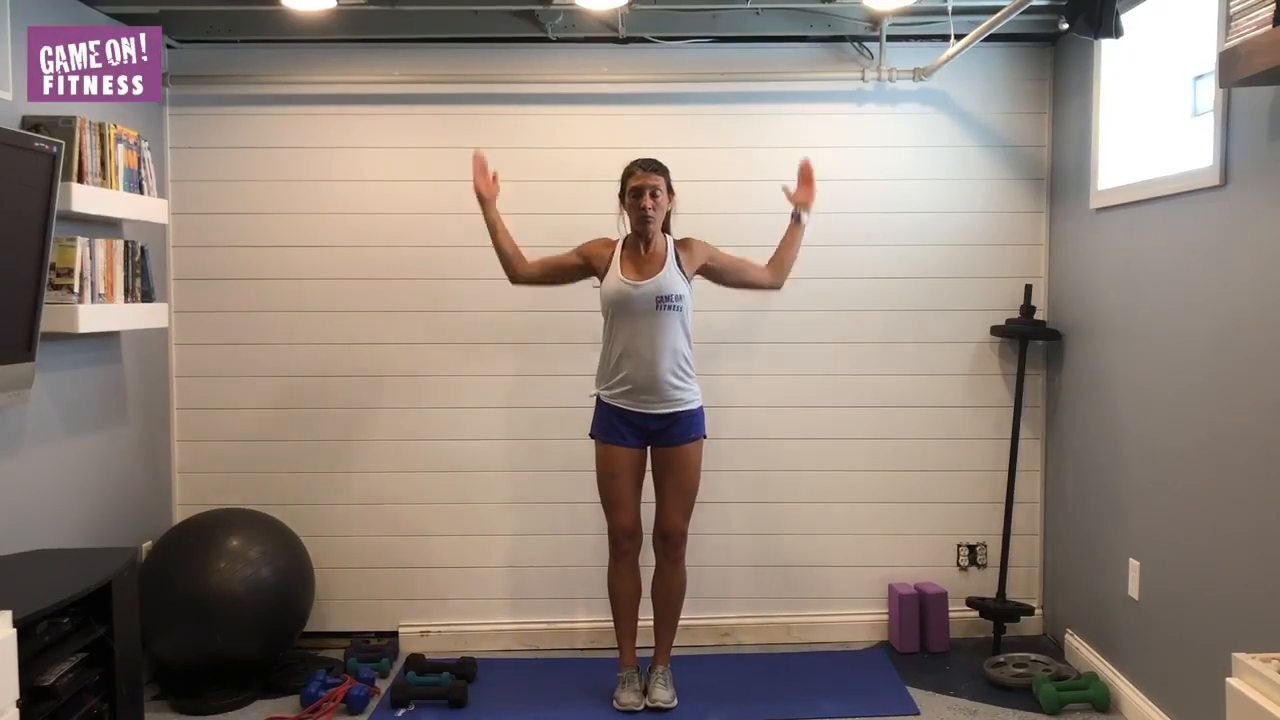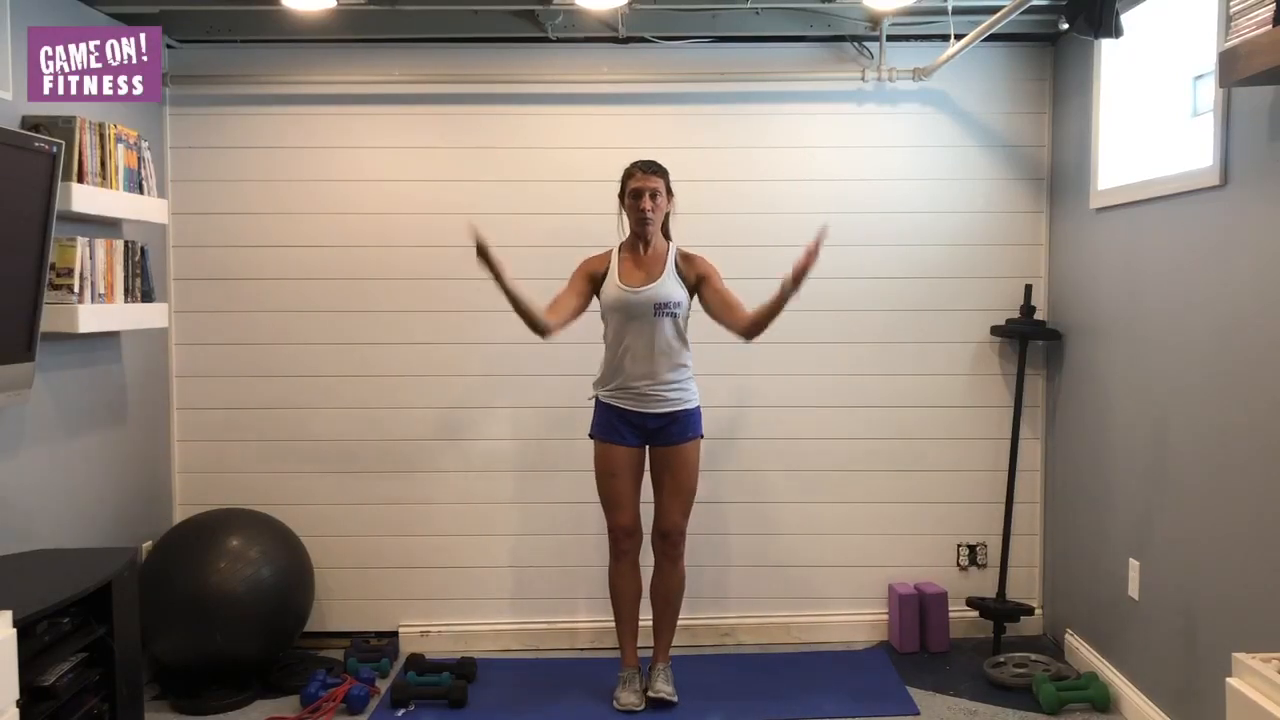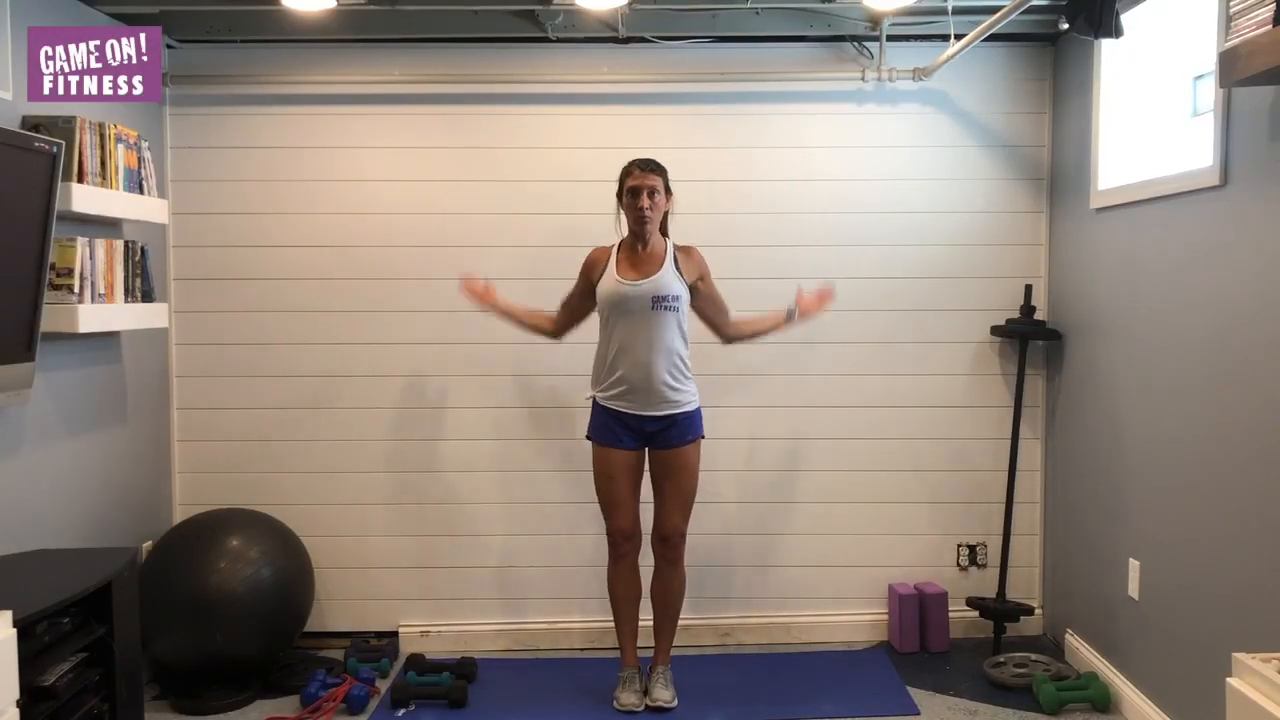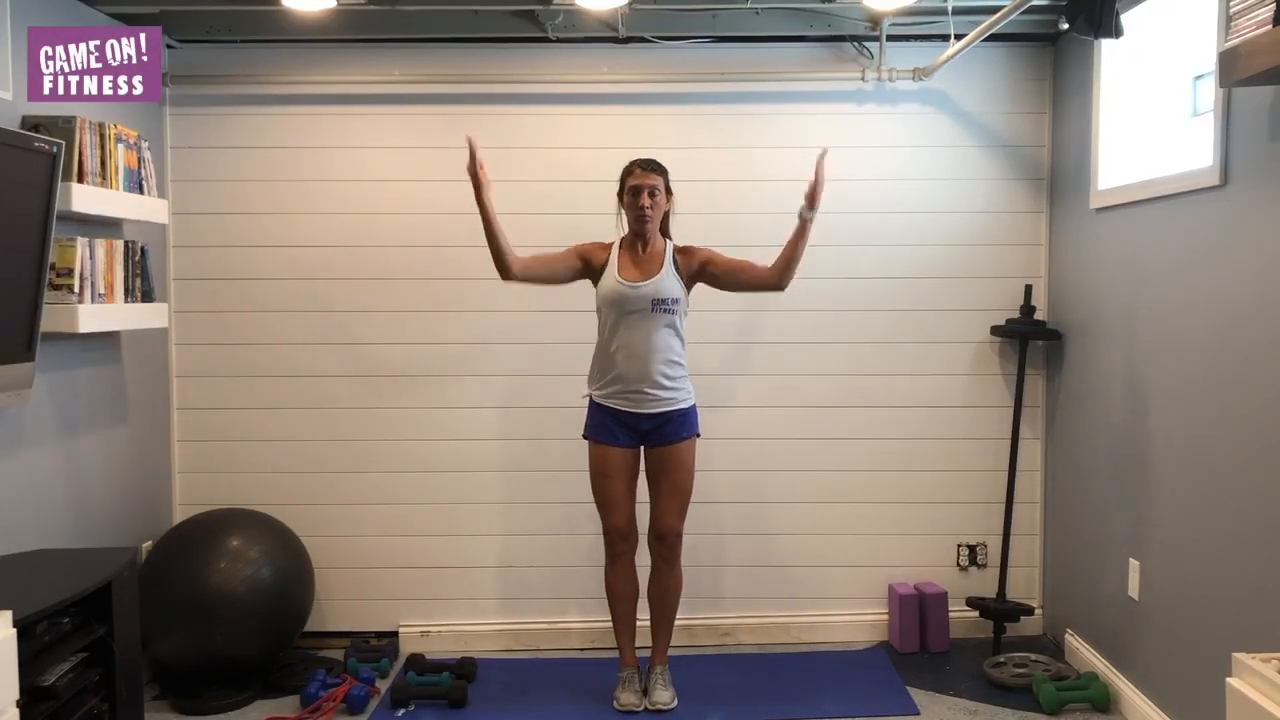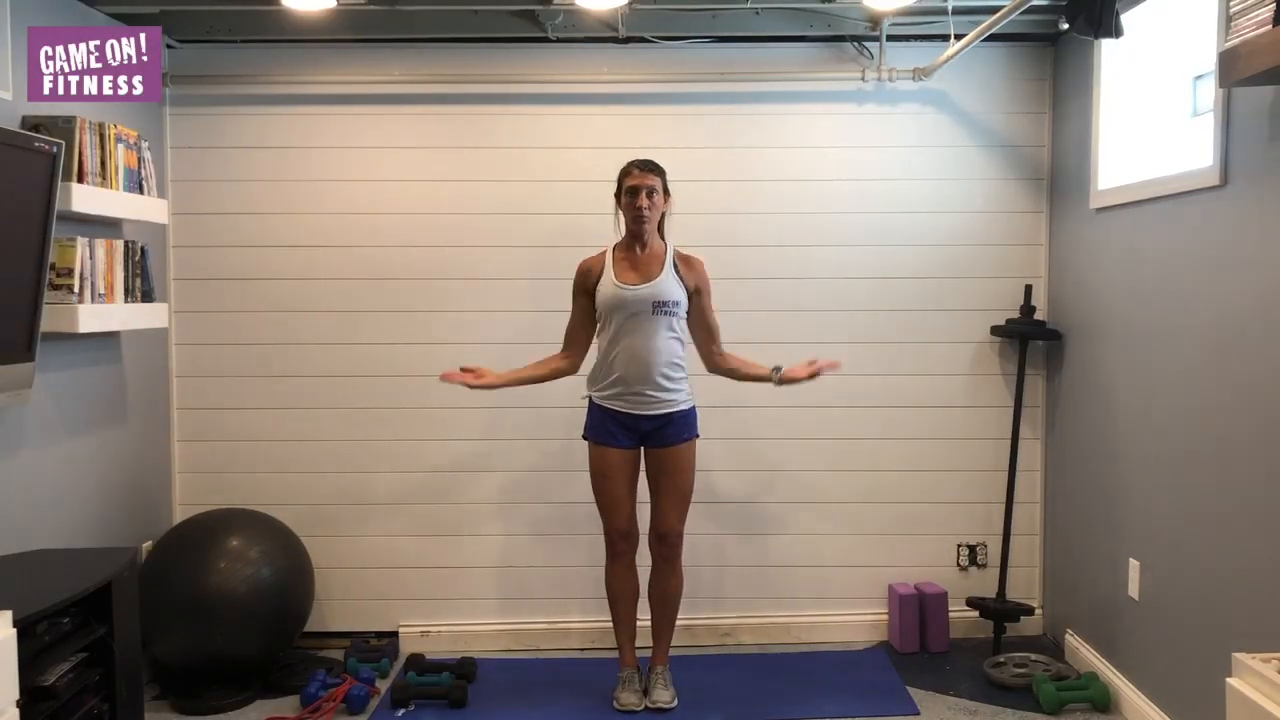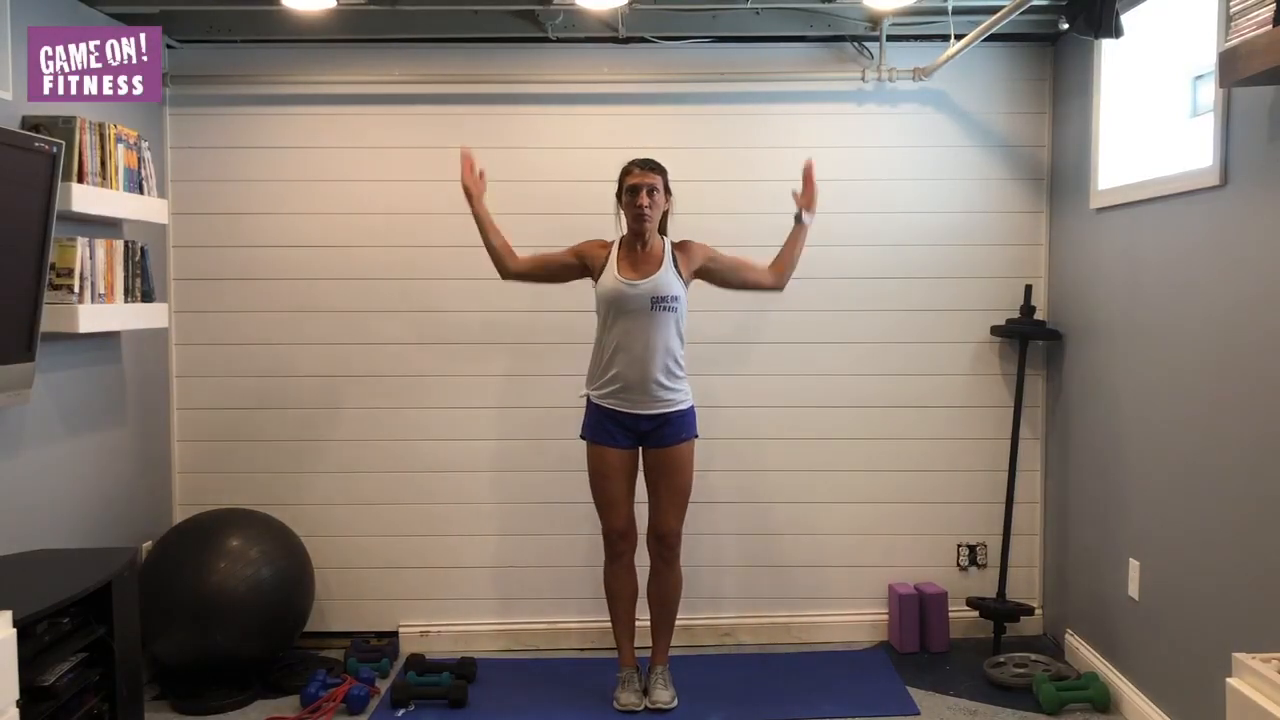
dt=0.4s
person 1, frame 1
left shoulder: (691, 255)
right shoulder: (600, 255)
left elbow: (772, 277)
right elbow: (521, 271)
left wrist: (799, 214)
right wrist: (490, 207)
left hip: (679, 415)
right hip: (618, 415)
left knee: (671, 541)
right knee: (624, 541)
left ankle: (662, 666)
right ankle: (628, 668)
person 1, frame 2
left shoulder: (692, 266)
right shoulder: (598, 266)
left elbow: (747, 326)
right elbow: (545, 323)
left wrist: (794, 282)
right wrist: (499, 273)
left hip: (676, 414)
right hip: (617, 414)
left knee: (670, 538)
right knee: (623, 538)
left ankle: (661, 664)
right ankle: (629, 667)
person 1, frame 3
left shoulder: (688, 261)
right shoulder: (600, 261)
left elbow: (729, 329)
right elbow: (557, 324)
left wrist: (791, 313)
right wrist: (499, 305)
left hip: (677, 415)
right hip: (615, 416)
left knee: (670, 541)
right knee: (622, 540)
left ankle: (662, 667)
right ankle: (629, 667)
person 1, frame 4
left shoulder: (689, 260)
right shoulder: (595, 256)
left elbow: (774, 278)
right elbow: (514, 270)
left wrist: (806, 213)
right wrist: (484, 197)
left hip: (672, 413)
right hip: (611, 414)
left knee: (667, 539)
right knee: (619, 538)
left ankle: (660, 666)
right ankle: (627, 667)
person 1, frame 5
left shoulder: (688, 268)
right shoulder: (594, 268)
left elbow: (715, 356)
right elbow: (569, 358)
left wrist: (778, 374)
right wrist: (498, 378)
left hip: (673, 415)
right hip: (611, 416)
left knee: (668, 541)
right knee: (620, 541)
left ankle: (661, 666)
right ankle: (628, 667)
person 1, frame 6
left shoulder: (690, 257)
right shoulder: (596, 256)
left elbow: (774, 278)
right elbow: (512, 267)
left wrist: (803, 217)
right wrist: (477, 204)
left hip: (671, 414)
right hip: (610, 415)
left knee: (666, 543)
right knee: (619, 542)
left ankle: (660, 666)
right ankle: (627, 669)
